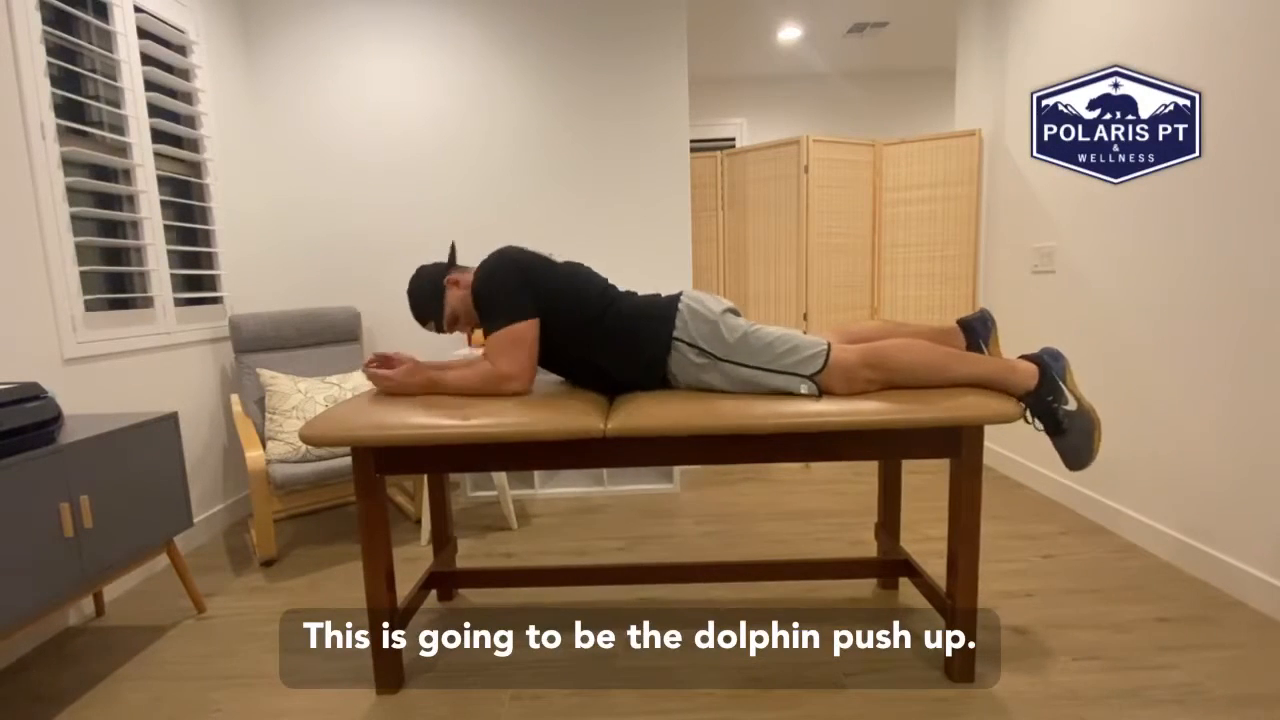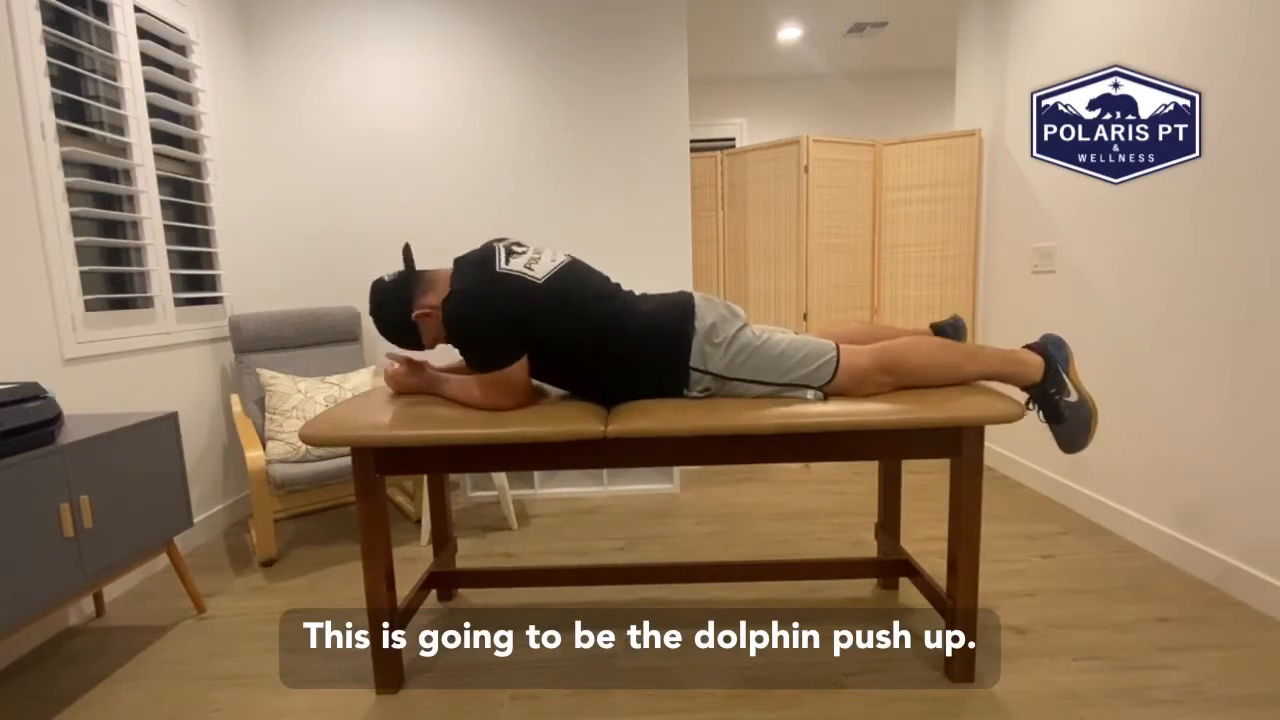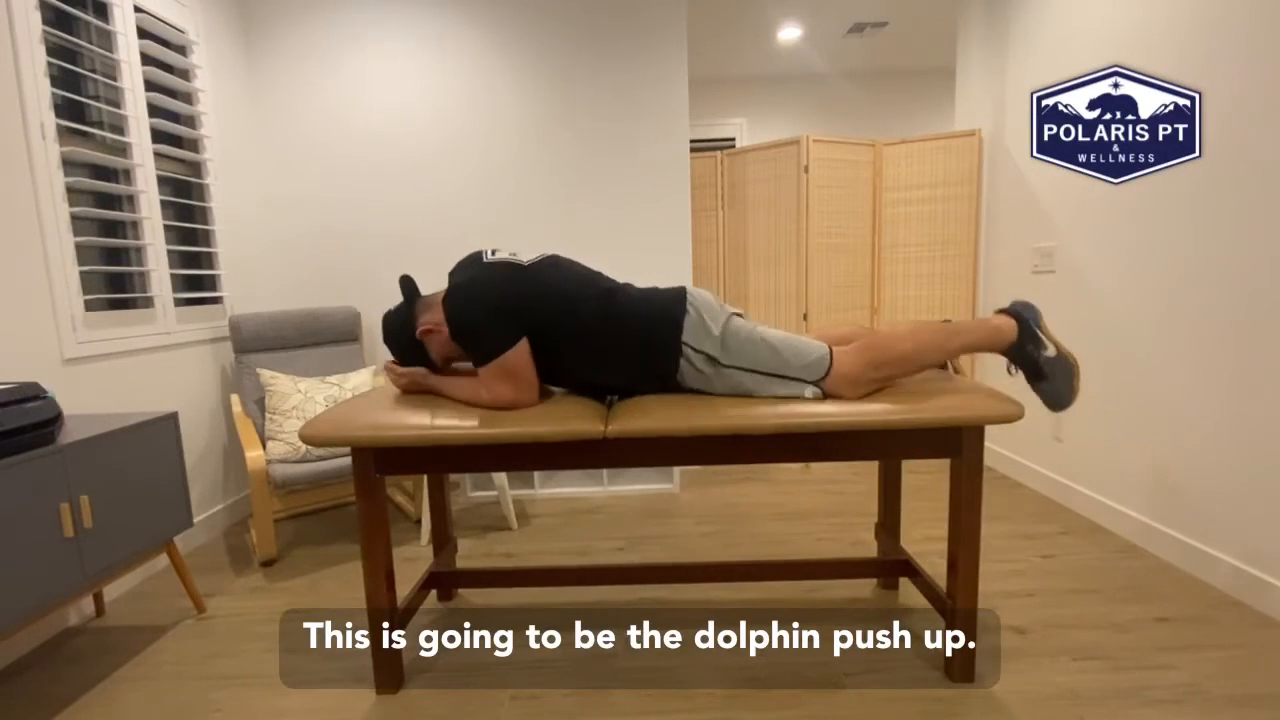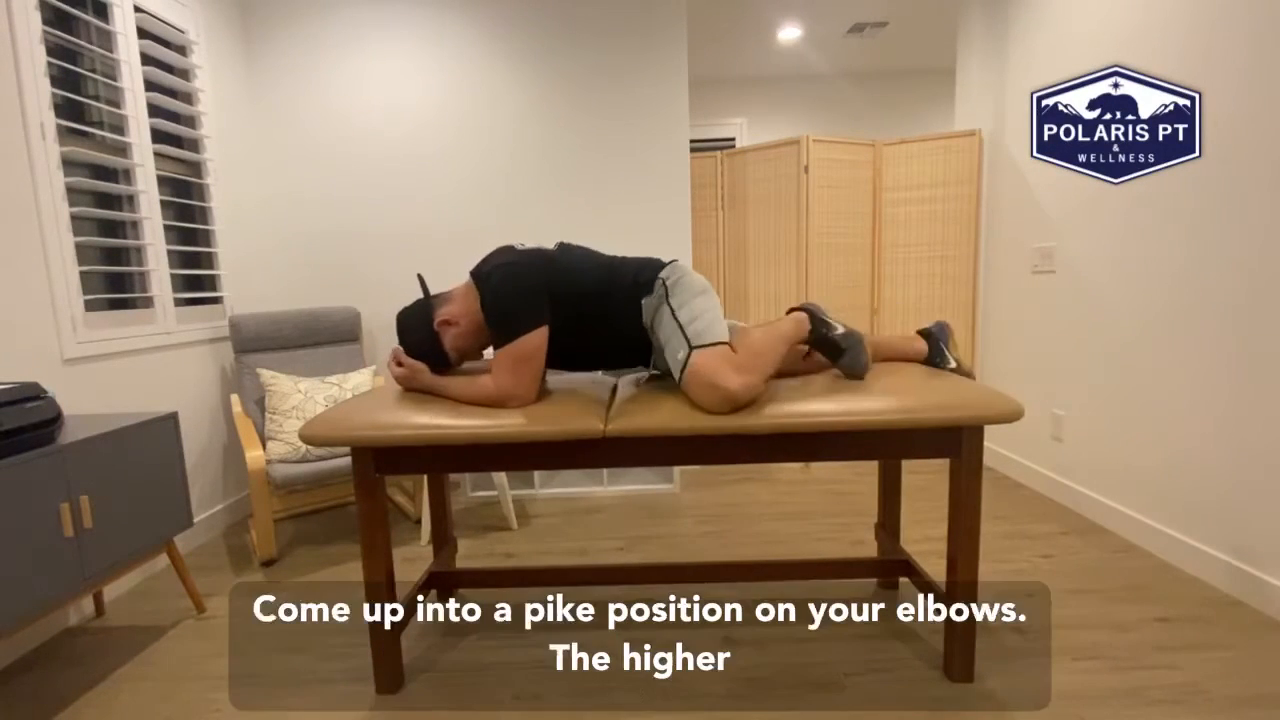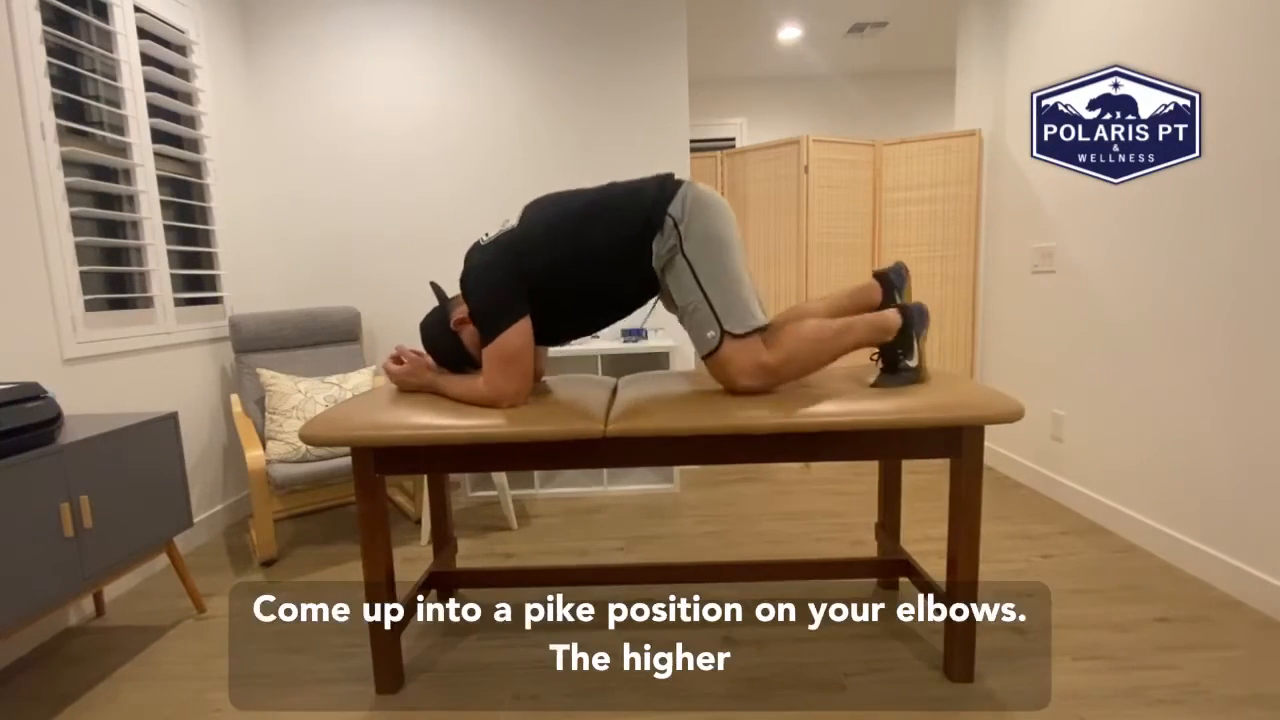
dt=0.5s
person 1, frame 1
left shoulder: (499, 272)
right shoulder: (520, 281)
left elbow: (512, 377)
right elbow: (512, 361)
left wrist: (424, 381)
right wrist: (426, 364)
left hip: (683, 339)
right hip: (677, 339)
left knee: (851, 369)
right knee: (837, 340)
left ankle: (1028, 376)
right ankle: (965, 334)
person 1, frame 2
left shoulder: (469, 303)
right shoulder: (487, 258)
left elbow: (510, 395)
left wrist: (428, 381)
right wrist: (450, 369)
left hip: (696, 359)
right hip: (685, 319)
left knee: (865, 369)
right knee: (826, 342)
left ankle: (1035, 364)
right ankle: (933, 335)
person 1, frame 3
left shoulder: (469, 300)
right shoulder: (487, 279)
left elbow: (518, 393)
right elbow: (534, 353)
left wrist: (430, 383)
right wrist: (464, 372)
left hip: (686, 345)
right hip: (675, 318)
left knee: (854, 371)
right knee: (814, 348)
left ankle: (1009, 330)
right ankle: (931, 336)
person 1, frame 4
left shoulder: (506, 284)
right shoulder: (496, 287)
left elbow: (516, 390)
right elbow: (526, 373)
left wrist: (430, 382)
right wrist: (439, 374)
left hip: (666, 294)
right hip: (657, 335)
left knee: (725, 387)
right knee: (800, 359)
left ankle: (799, 322)
right ankle: (924, 343)
person 1, frame 5
left shoulder: (487, 280)
right shoulder: (504, 270)
left elbow: (508, 389)
right elbow: (530, 371)
left wrist: (430, 381)
right wrist: (444, 372)
left hip: (678, 224)
right hip: (676, 227)
left knee: (748, 371)
right knee: (765, 343)
left ankle: (891, 326)
right ankle: (882, 290)
